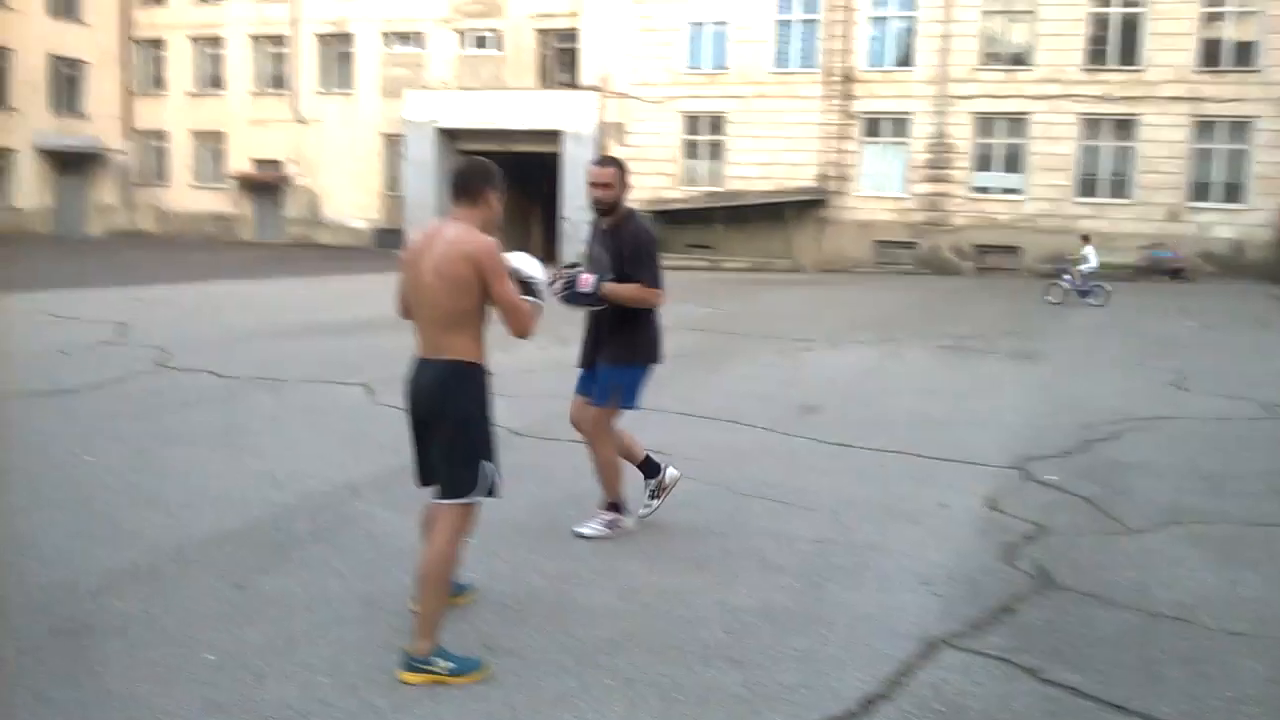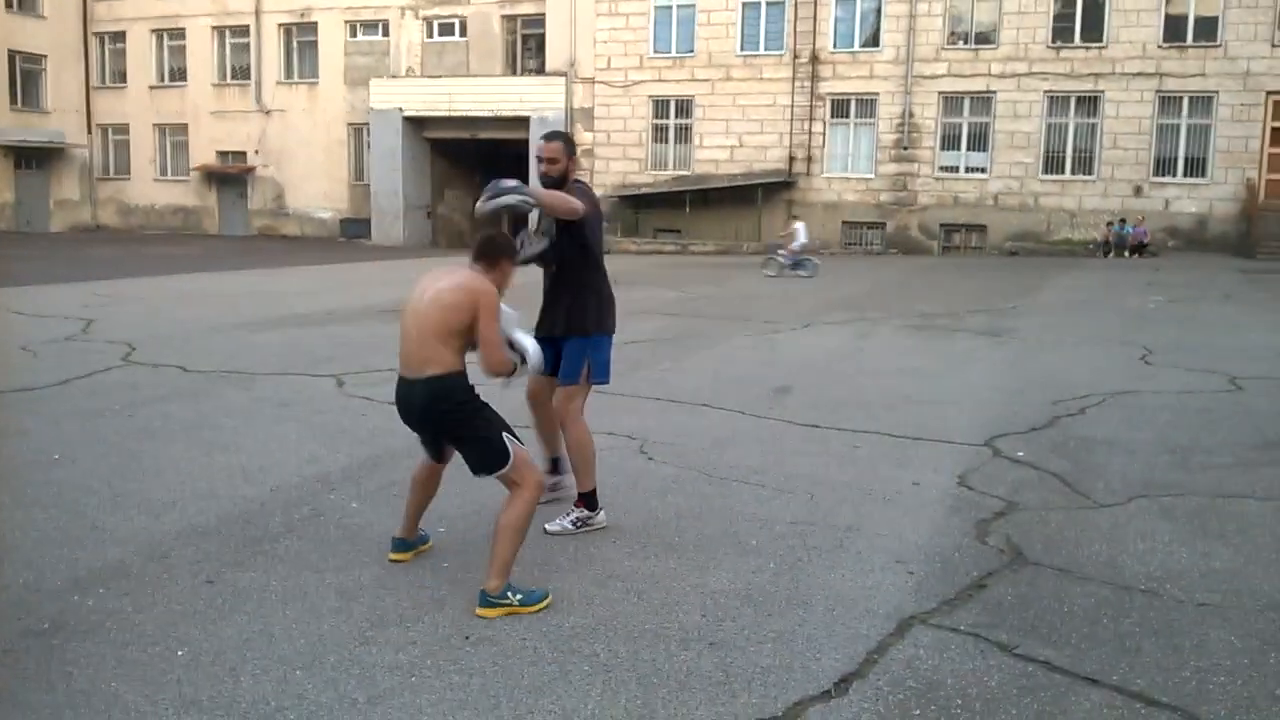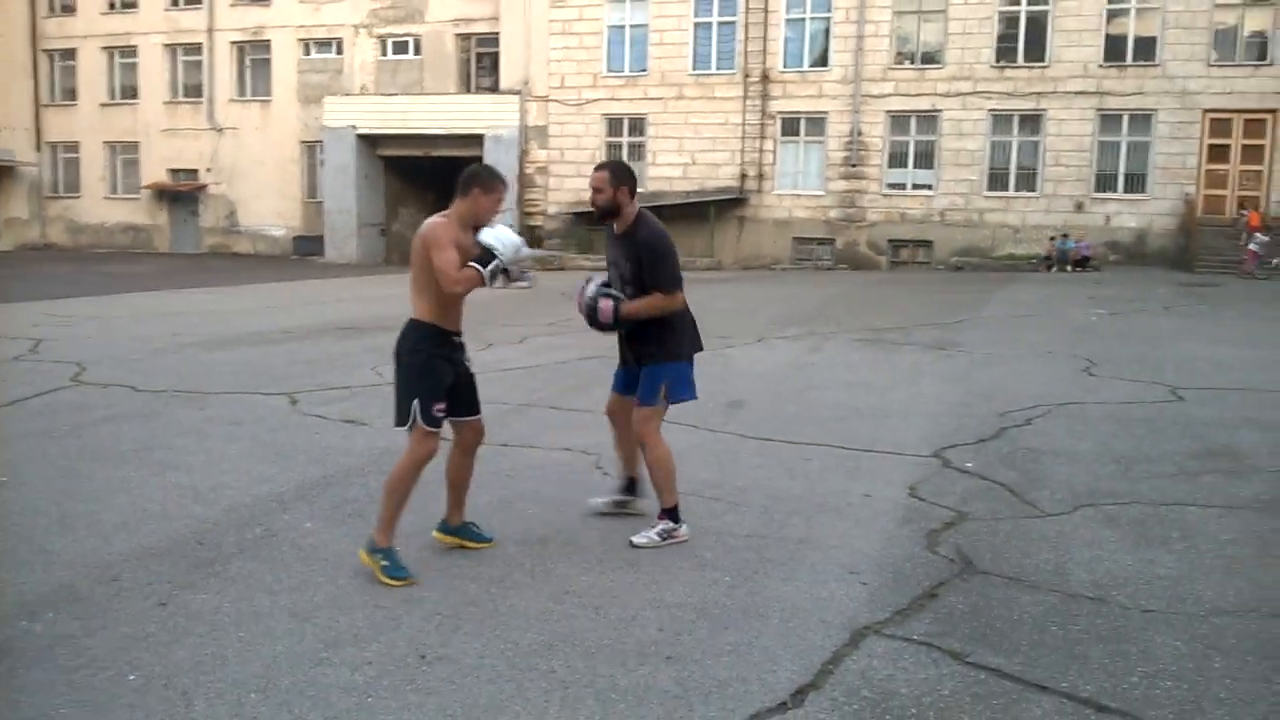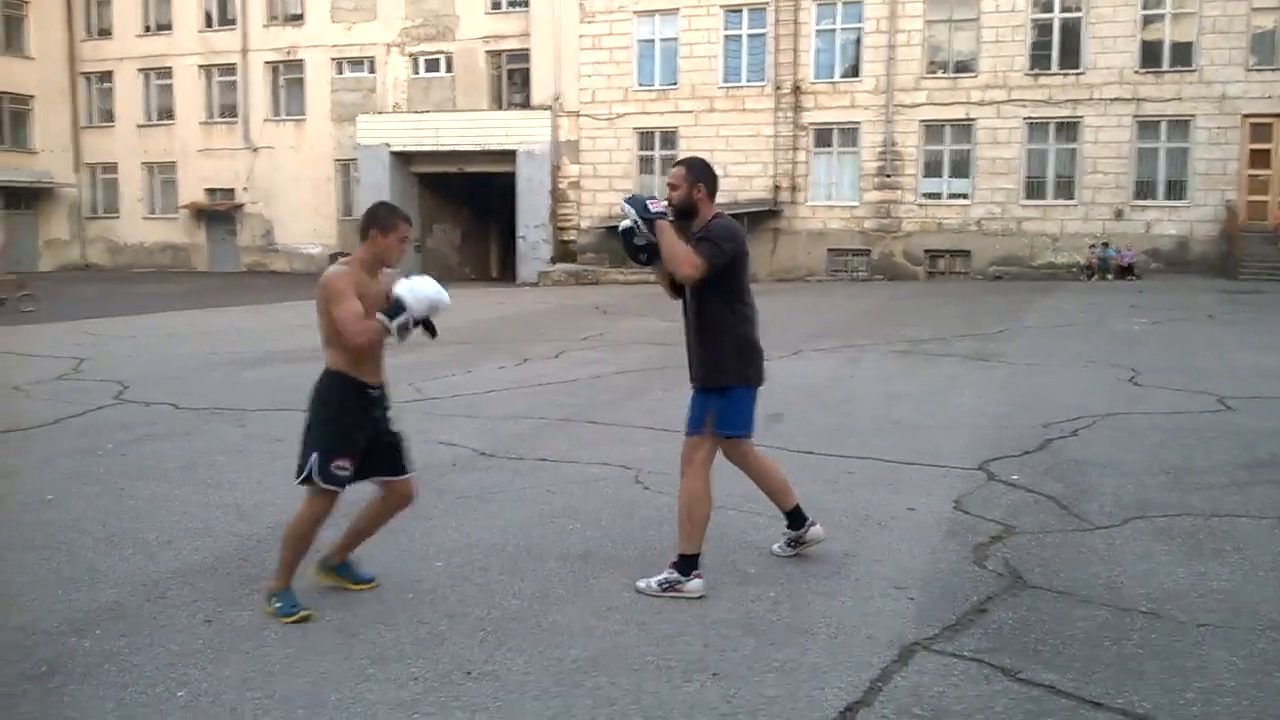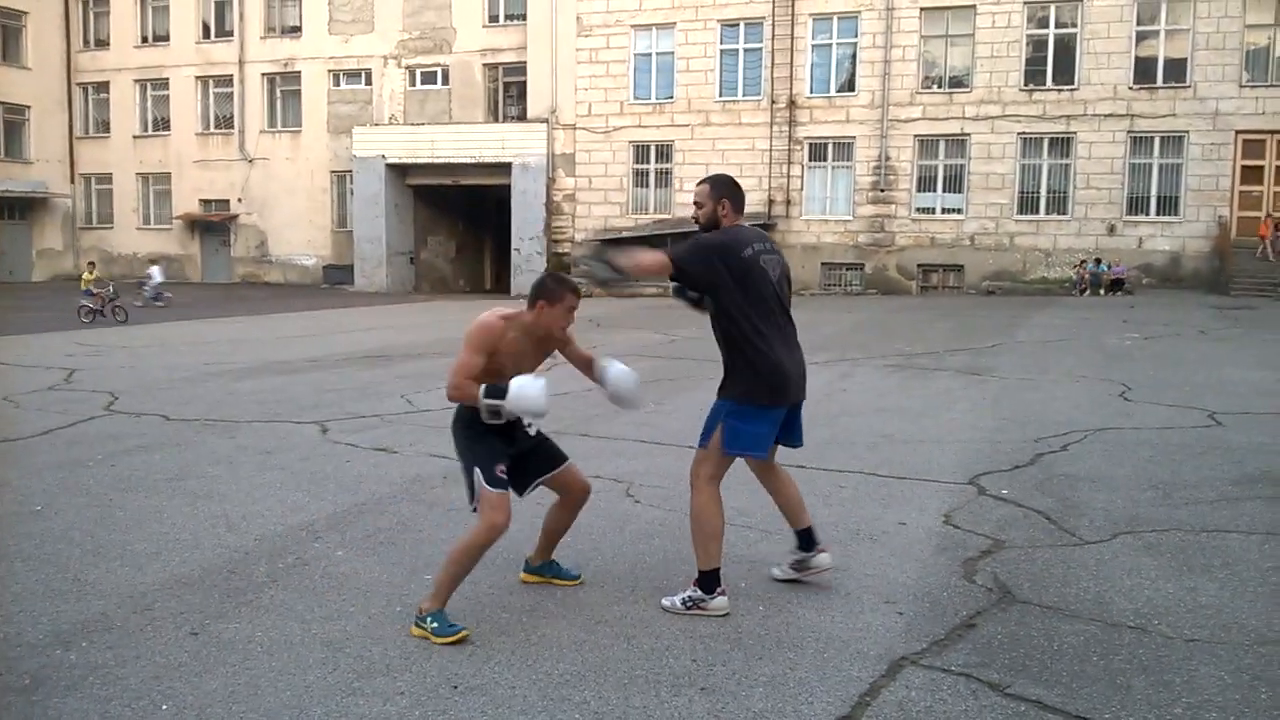
dt=1s
person 1, frame 1
left shoulder: (418, 243)
right shoulder: (482, 247)
right elbow: (521, 326)
right wrist: (530, 292)
left hip: (424, 375)
right hip: (459, 382)
left knee: (445, 496)
right knee: (455, 515)
left ankle: (432, 587)
right ankle: (422, 653)
person 1, frame 2
left shoulder: (433, 278)
right shoulder: (484, 292)
right elbow: (493, 364)
right wrist: (515, 361)
left hip: (408, 394)
right hip: (447, 394)
left knee: (440, 455)
right knee: (528, 483)
left ankle: (405, 538)
right ankle: (496, 591)
person 1, frame 3
left shoulder: (464, 233)
right shoulder: (438, 230)
left elbow: (468, 275)
right elbow: (454, 286)
left wrist: (495, 257)
right wrist: (489, 260)
left hip: (450, 344)
right hip: (424, 346)
left knee: (472, 433)
right knee: (422, 447)
left ankle: (453, 523)
right ankle: (379, 544)
person 1, frame 4
left shoulder: (379, 279)
right shoulder: (339, 278)
right elbow: (357, 338)
left wrist: (412, 315)
right wrist: (400, 310)
left hip: (373, 398)
right hip: (341, 398)
left knee: (400, 493)
right knee: (320, 502)
left ankle: (335, 560)
right ankle: (279, 587)
person 1, frame 5
left shoulder: (552, 333)
right shoulder: (490, 327)
left elbow: (584, 362)
right elbow: (456, 388)
left wrist: (609, 373)
right wrist: (501, 396)
left hip: (515, 425)
right hip: (479, 429)
left knee: (577, 487)
right knee: (494, 523)
left ankle: (538, 563)
right ankle: (429, 611)
person 2, frame 1
left shoulder: (635, 233)
right shoulder: (601, 224)
left elbow: (651, 296)
left wrist: (597, 287)
right wrist: (577, 281)
left hip: (628, 346)
right hip: (603, 342)
left knee: (596, 425)
right knee: (581, 418)
left ankle: (615, 511)
right ankle: (656, 472)
person 2, frame 2
left shoulder: (578, 194)
right shoulder: (549, 198)
left elbow: (569, 208)
left wrist: (523, 192)
left hip: (587, 320)
right hip: (558, 316)
left knee: (567, 409)
right knee: (537, 394)
left ankle: (589, 508)
right ankle: (556, 475)
person 2, frame 3
left shoulder: (650, 236)
right shoulder: (615, 228)
left elbow: (671, 299)
left wrist: (618, 309)
left hip: (667, 344)
right hip: (638, 341)
left knee: (645, 428)
right knee: (617, 411)
left ankle: (671, 521)
right ankle: (628, 492)
person 2, frame 4
left shoulder: (722, 232)
right shoulder: (701, 233)
left elbow: (688, 269)
right elbow: (675, 286)
left wrist: (659, 222)
right wrist: (653, 243)
left hip: (726, 366)
right hip: (722, 362)
left knee: (694, 461)
right knee: (737, 449)
left ankle: (685, 572)
right ankle: (801, 525)
person 2, frame 5
left shoulder: (717, 246)
right shoulder: (763, 245)
left elbow: (655, 265)
left wrist: (613, 260)
right wrist: (709, 299)
left hip: (753, 384)
right hip: (786, 373)
left knee: (704, 476)
right knee: (764, 465)
left ankle: (708, 590)
right ankle: (810, 549)
